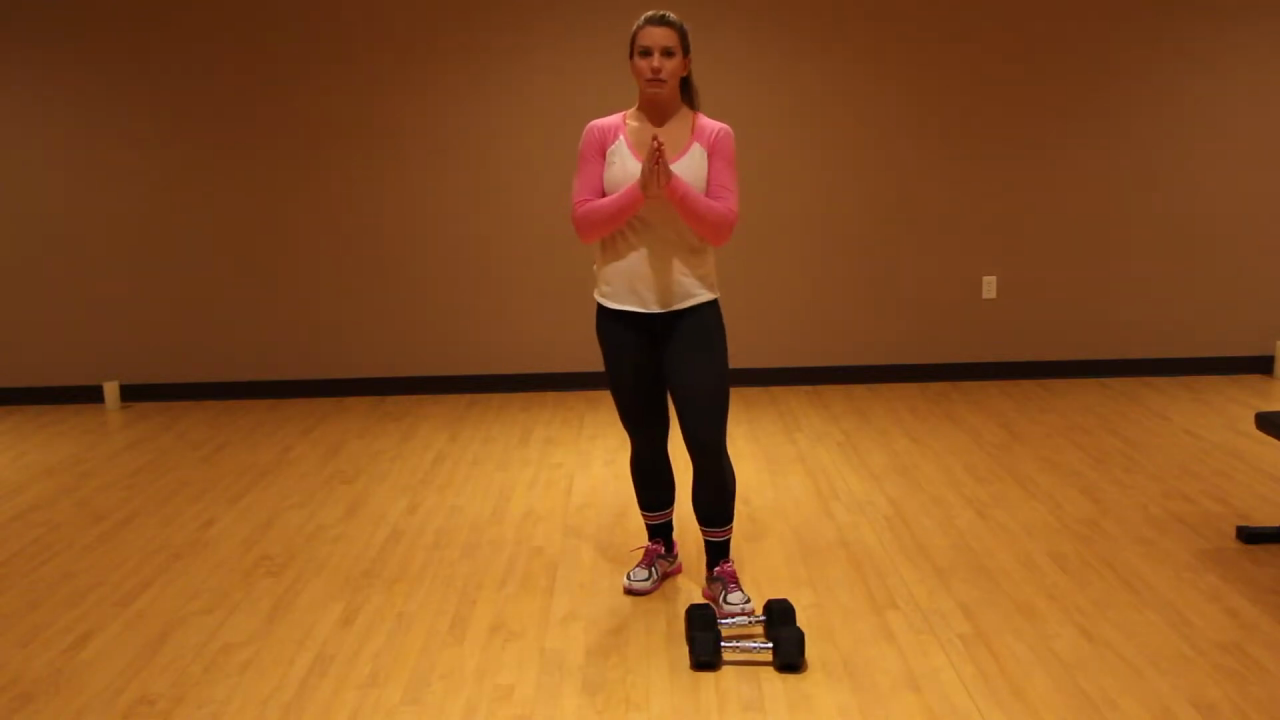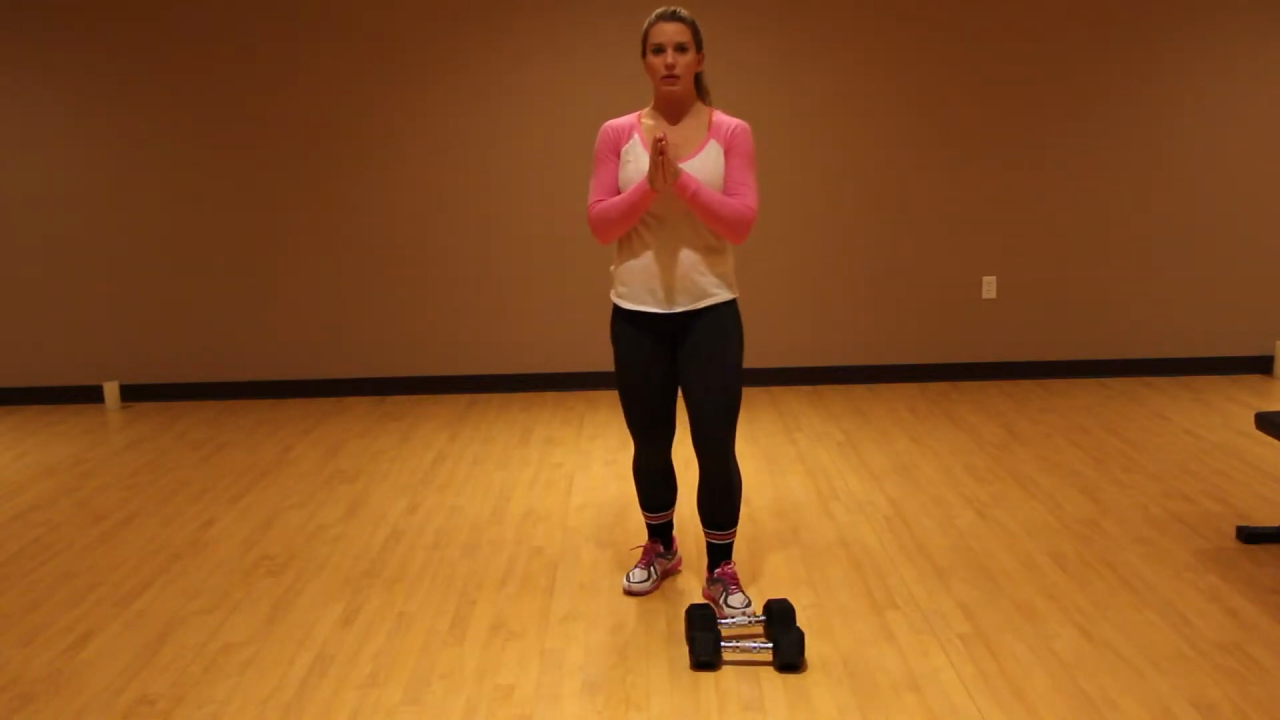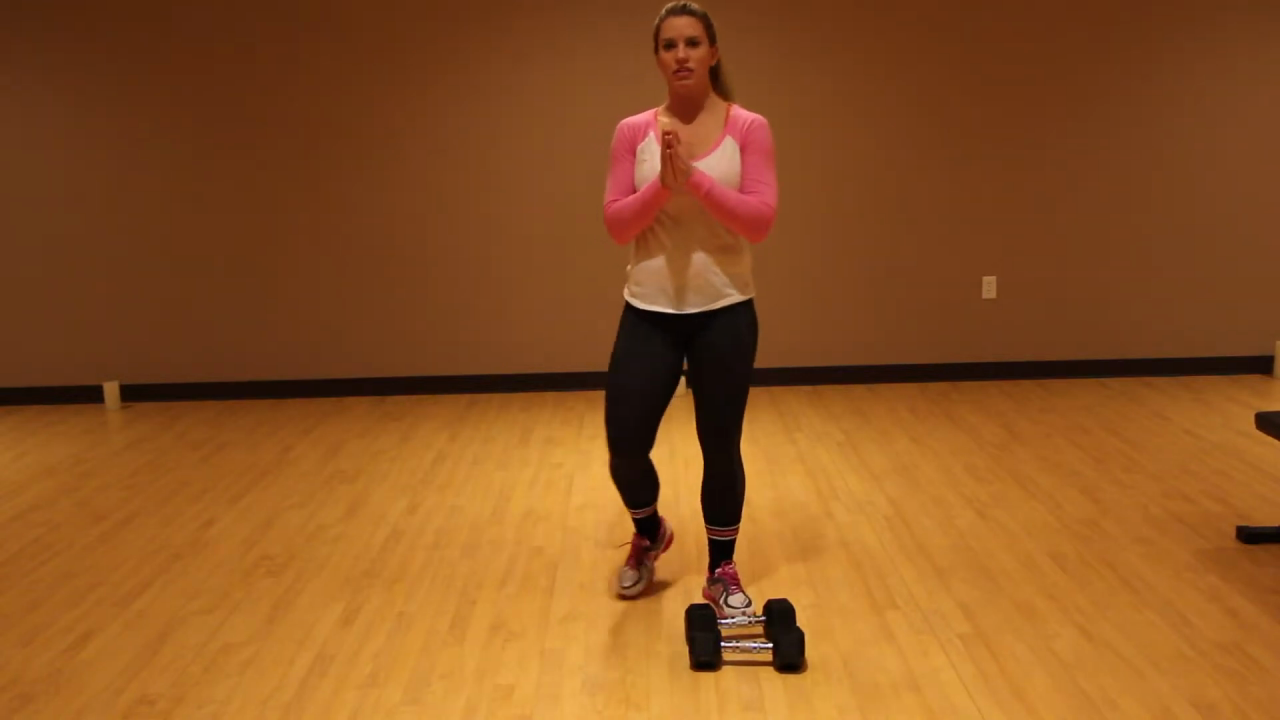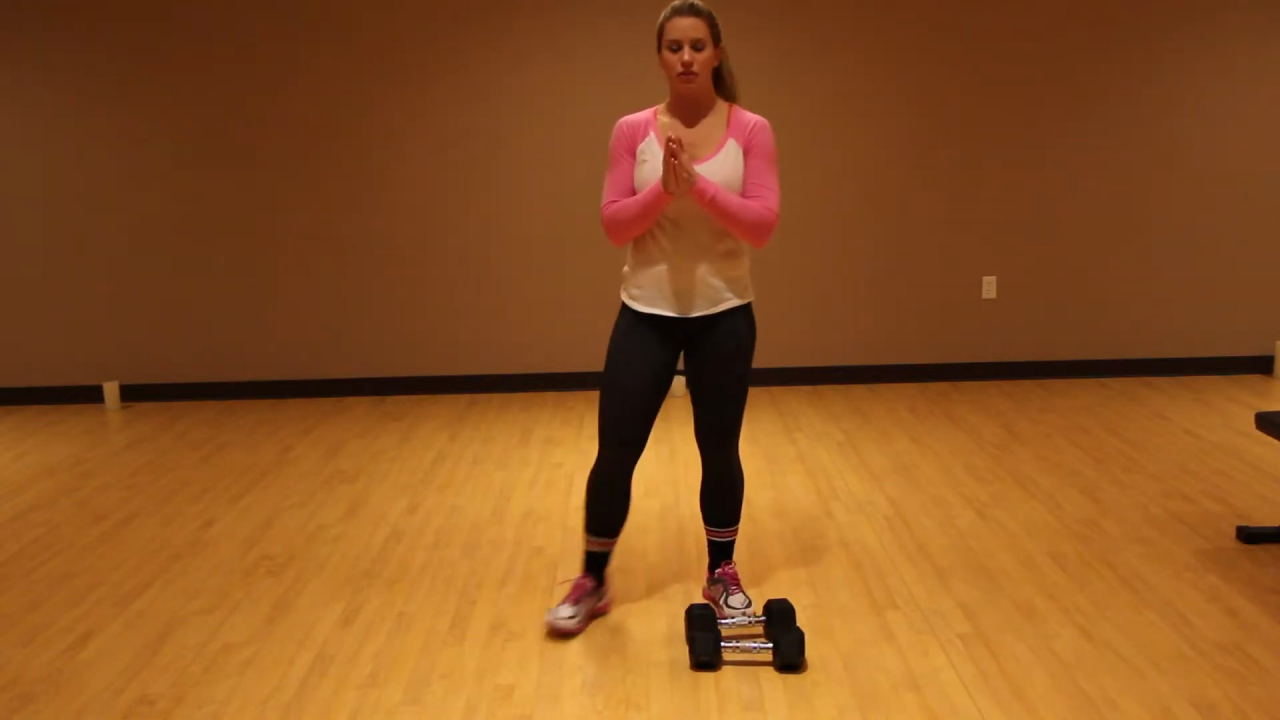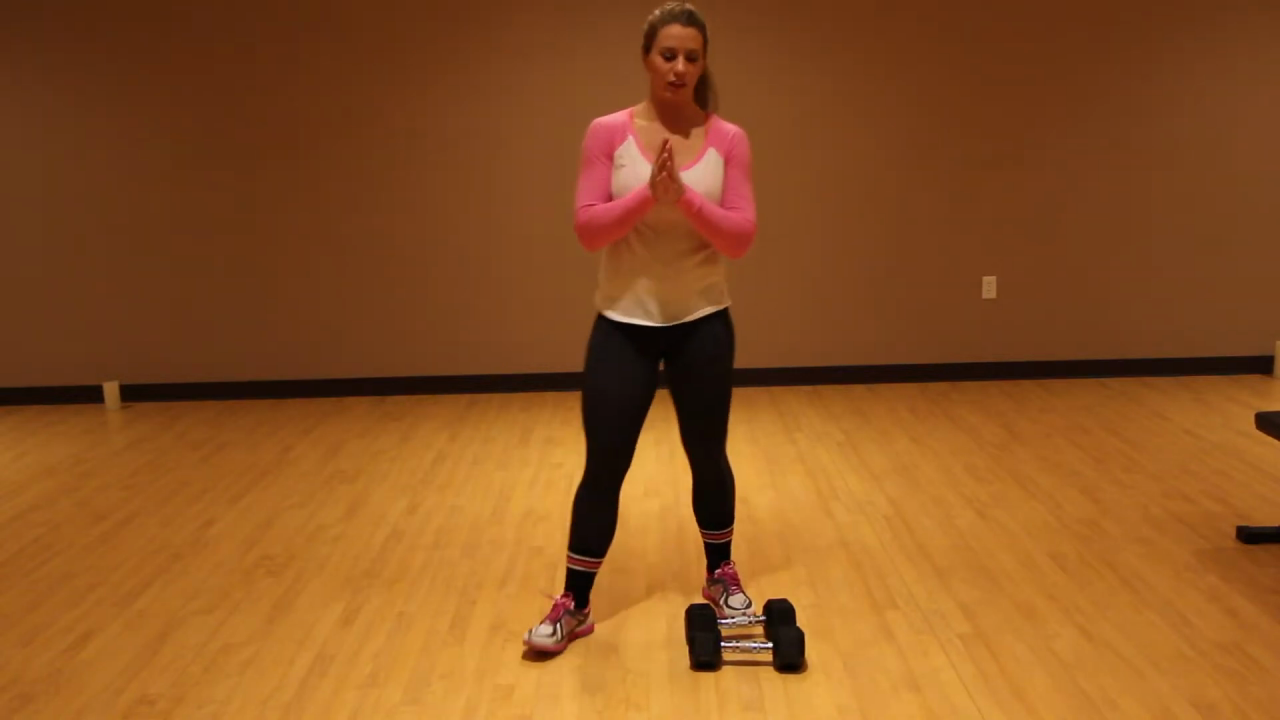
dt=0.2s
person 1, frame 1
left shoulder: (715, 136)
right shoulder: (601, 134)
left elbow: (722, 226)
right elbow: (584, 223)
left wrist: (671, 183)
right wrist: (639, 186)
left hip: (693, 309)
right hip: (623, 312)
left knee: (708, 444)
right knee: (646, 440)
left ankle: (720, 569)
right ankle: (660, 549)
person 1, frame 2
left shoulder: (732, 133)
right shoulder: (617, 134)
left elbow: (742, 223)
right elbow: (600, 224)
left wrist: (682, 180)
right wrist: (649, 185)
left hip: (710, 311)
right hip: (637, 313)
left knee: (716, 447)
right knee: (650, 444)
left ankle: (721, 571)
right ankle: (660, 547)
person 1, frame 3
left shoulder: (750, 128)
right shoulder: (632, 132)
left elbow: (761, 221)
right elbow: (616, 226)
left wrist: (695, 178)
right wrist: (662, 184)
left hip: (724, 311)
right hip: (649, 311)
left knee: (721, 449)
right knee: (625, 446)
left ankle: (722, 571)
right ankle: (648, 533)
person 1, frame 4
left shoulder: (751, 130)
right shoulder: (632, 131)
left elbow: (763, 225)
right elbow: (614, 225)
left wrist: (697, 184)
right wrist: (663, 186)
left hip: (723, 314)
right hip: (645, 313)
left knee: (719, 451)
right knee: (615, 453)
left ankle: (721, 573)
right ankle: (591, 582)
person 1, frame 5
left shoulder: (729, 140)
right shoulder: (608, 131)
left elbow: (742, 238)
right elbow: (588, 230)
left wrist: (684, 194)
right wrist: (647, 194)
left hip: (701, 322)
right hip: (623, 323)
left knee: (708, 456)
right knee: (603, 465)
left ankle: (720, 575)
right ankle: (574, 604)
